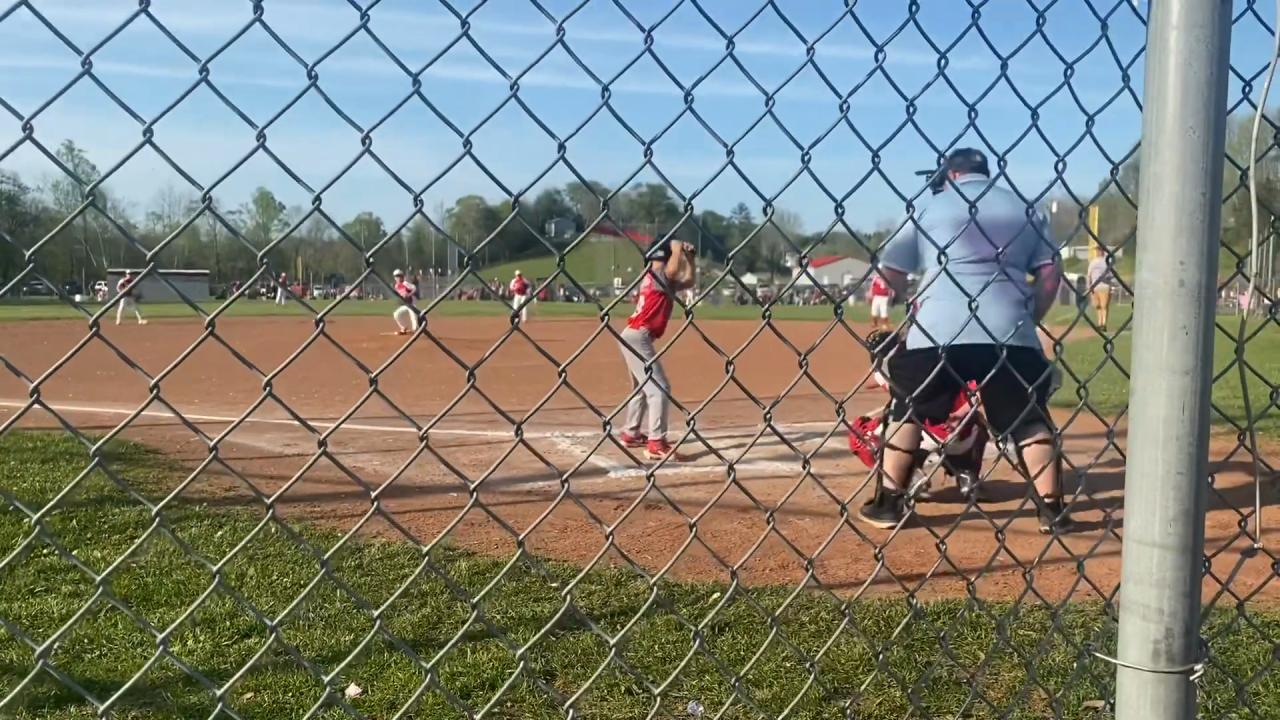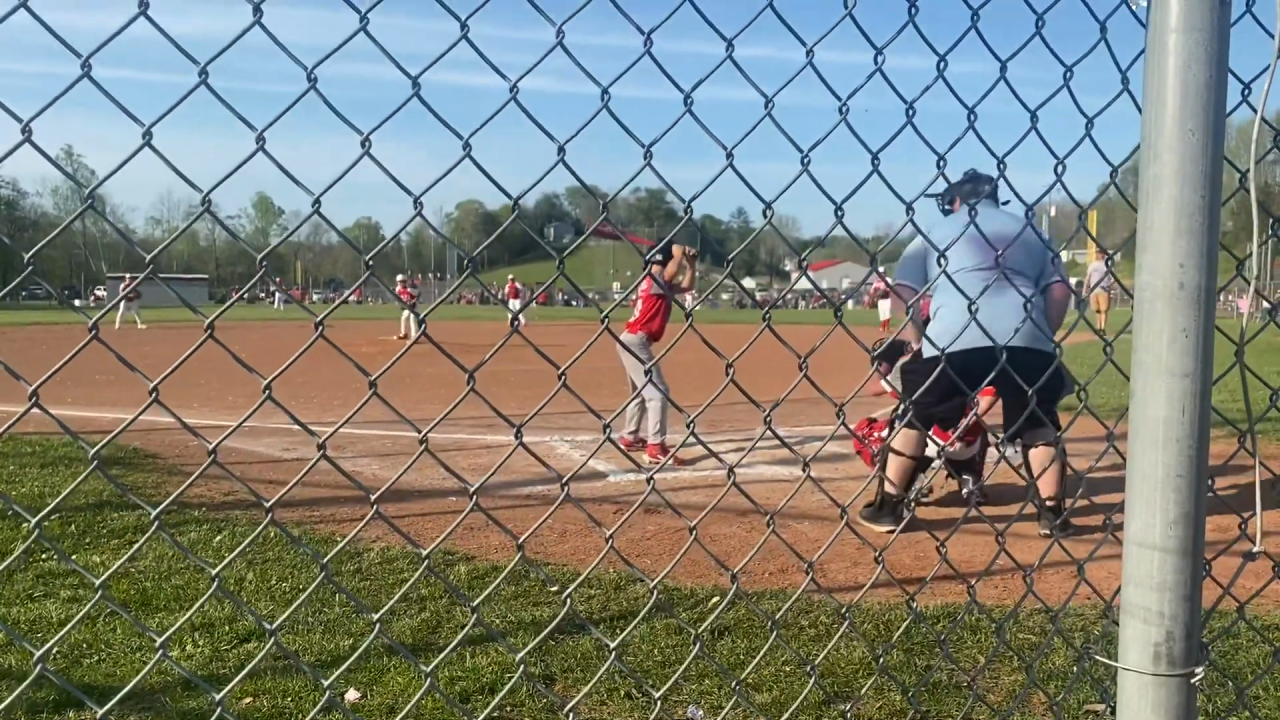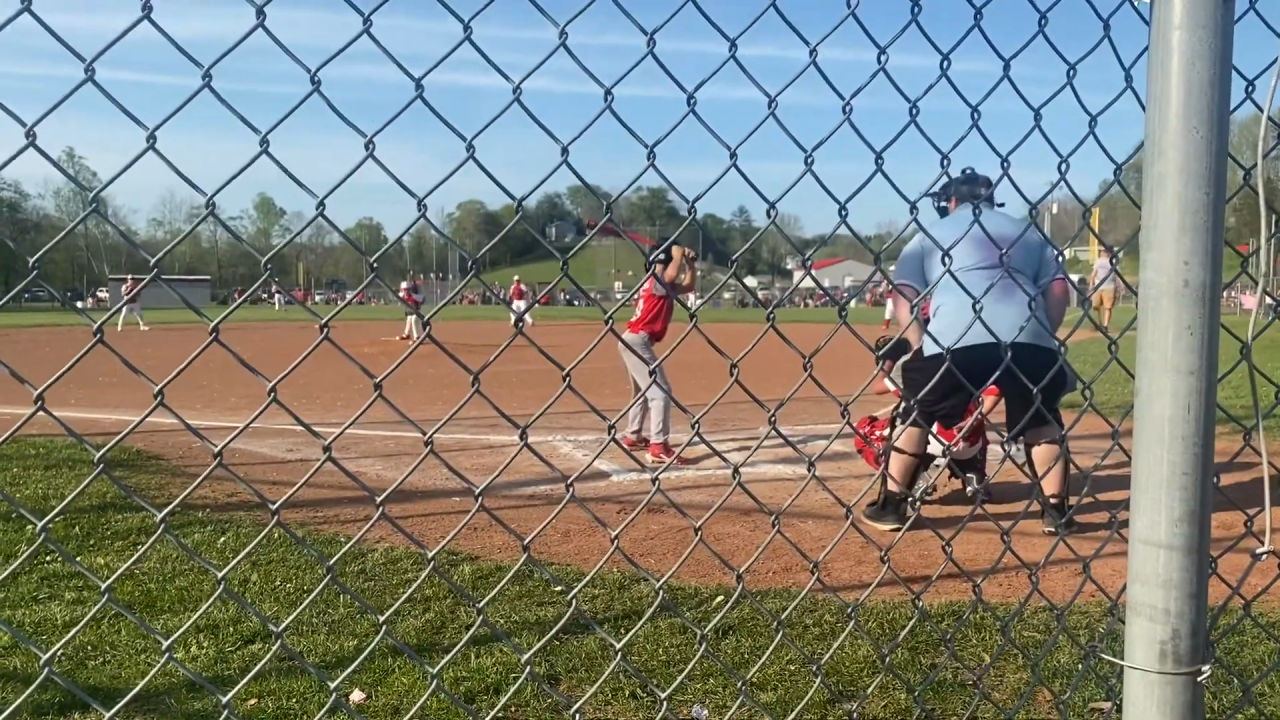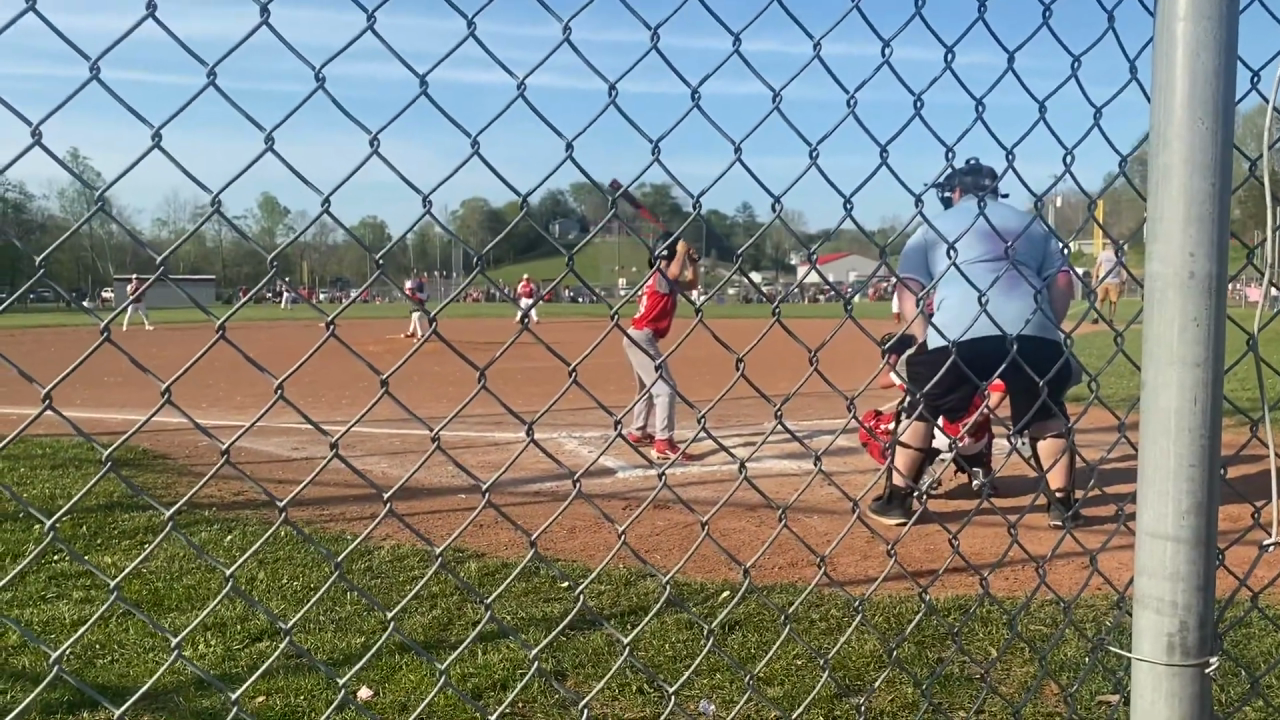
dt=0.5s
person 1, frame 1
left shoulder: (929, 206)
right shoulder: (1024, 209)
left elbow: (892, 274)
right elbow: (1050, 273)
right wrist: (1027, 321)
left hip: (938, 332)
right hip: (1011, 332)
left knee: (908, 410)
right knee: (1030, 417)
left ankle: (888, 502)
right ankle: (1052, 508)
person 1, frame 2
left shoulder: (937, 230)
right shoulder: (1029, 229)
left elbow: (902, 293)
right elbow: (1059, 291)
left wrist: (917, 346)
right wrist: (1043, 338)
left hip: (953, 339)
right hip: (1025, 338)
left knee: (915, 414)
right knee: (1039, 421)
left ankle: (887, 506)
right ankle: (1052, 513)
person 1, frame 3
left shoulder: (932, 232)
right shoulder: (1026, 230)
left elbow: (903, 293)
right elbow: (1058, 288)
left wrist: (920, 349)
right wrist: (1044, 338)
left hip: (953, 338)
right hip: (1026, 336)
left knee: (916, 412)
right knee: (1041, 418)
left ankle: (891, 505)
right ankle: (1056, 510)
person 1, frame 4
left shoulder: (935, 225)
right shoulder: (1030, 223)
left elbow: (908, 287)
right elbow: (1062, 281)
left wrist: (924, 344)
right wrist: (1049, 331)
left hip: (958, 331)
right hip: (1031, 329)
left knee: (920, 407)
right knee: (1046, 411)
left ankle: (897, 499)
right ankle: (1062, 503)
person 2, frame 1
left shoulder: (660, 280)
right shoulder: (657, 275)
left elbow: (687, 281)
right elbow: (672, 269)
left wrist: (689, 257)
right wrist: (677, 249)
left hip: (634, 336)
right hip: (637, 337)
left knee: (643, 387)
right knee: (659, 388)
left ankle: (631, 433)
right ankle: (656, 444)
person 2, frame 2
left shoulder: (659, 284)
right shoulder: (654, 280)
left elbow: (687, 286)
right elbow: (671, 272)
left wrist: (691, 263)
right wrist: (678, 254)
left hip: (633, 340)
right hip: (636, 341)
left knee: (640, 392)
right knee: (658, 392)
left ankle: (629, 438)
right ankle: (655, 448)
person 2, frame 3
left shoulder: (659, 283)
right shoulder: (656, 280)
left elbow: (688, 286)
right elbow: (671, 275)
left wrist: (690, 263)
right wrist: (678, 255)
left hip: (634, 341)
right hip: (637, 341)
left knee: (643, 391)
right knee: (660, 392)
left ankle: (632, 437)
right ankle: (658, 447)
person 2, frame 4
left shoulder: (663, 278)
right shoulder: (659, 276)
left elbow: (692, 284)
right elbow: (674, 273)
left wrist: (692, 262)
right wrist: (682, 251)
left hip: (639, 337)
right hip: (642, 338)
left knee: (648, 388)
right knee: (665, 388)
left ankle: (637, 433)
right ankle: (663, 444)
